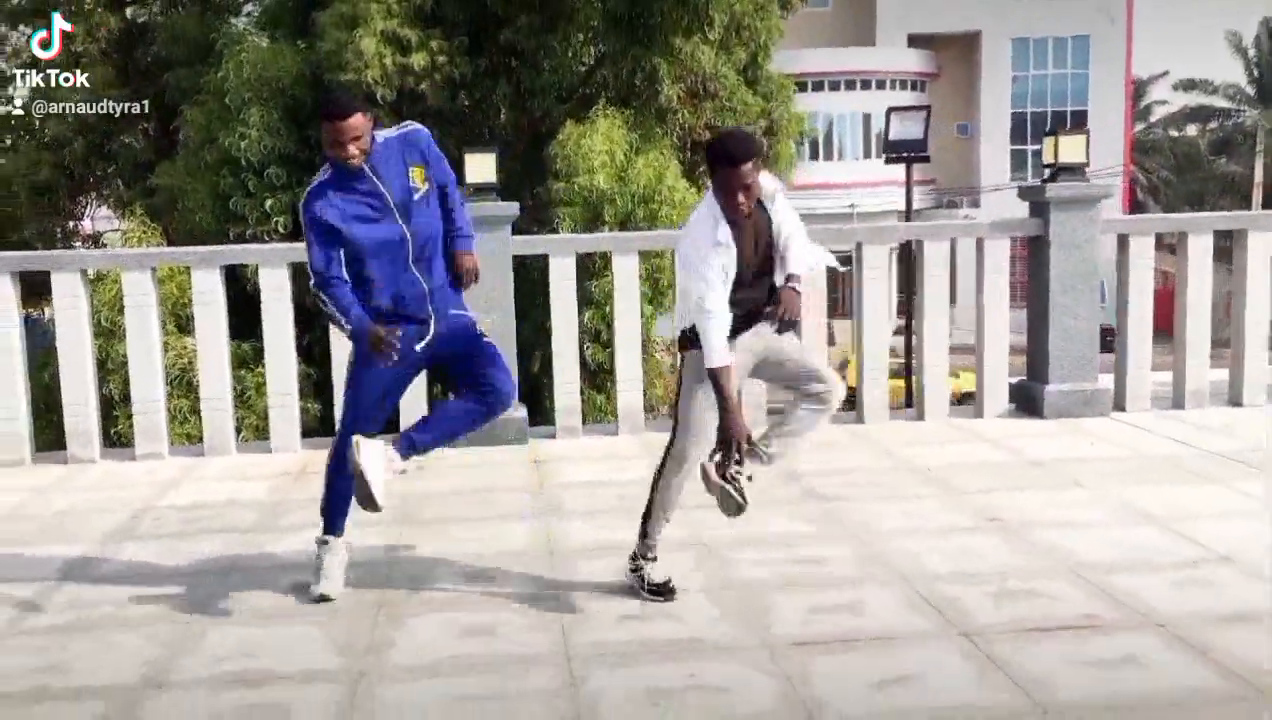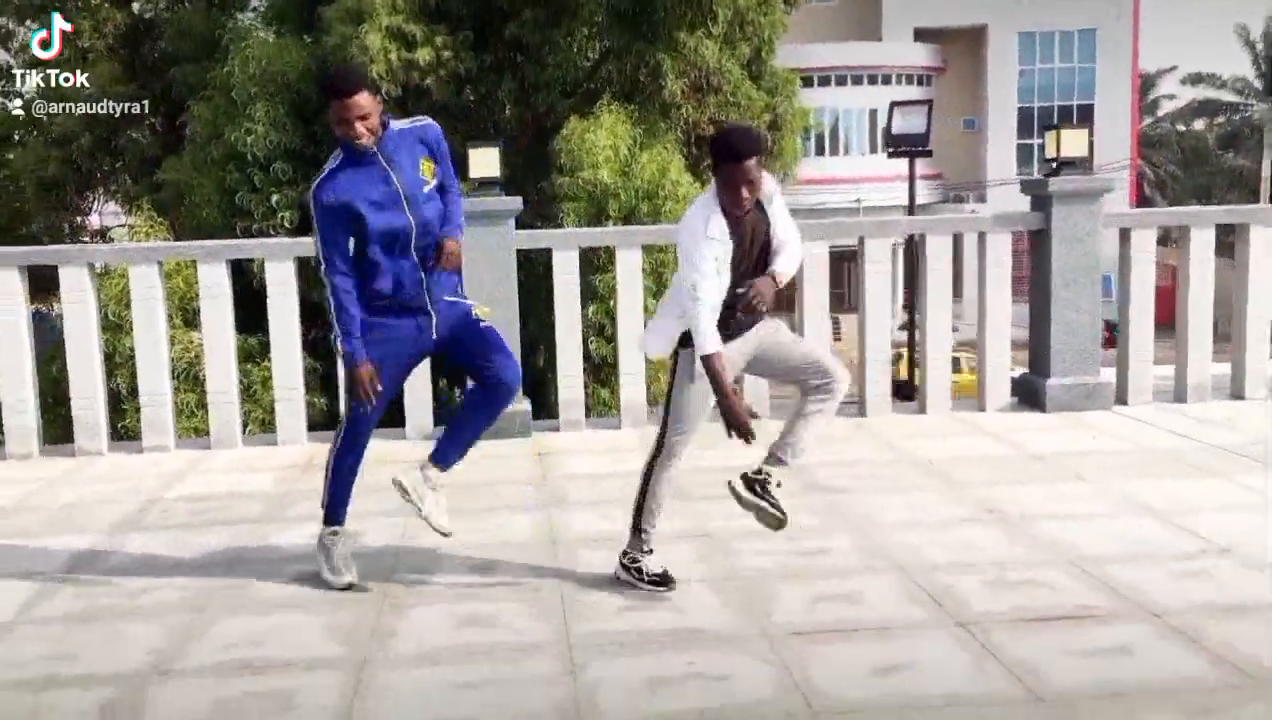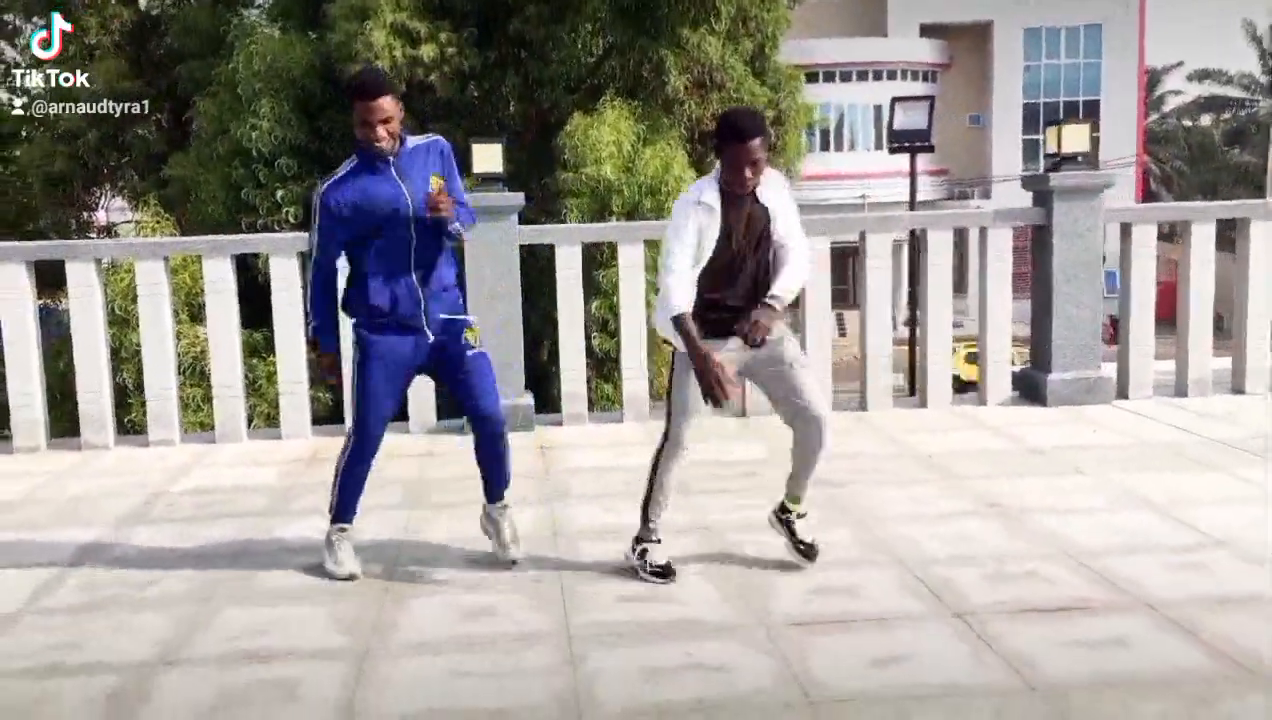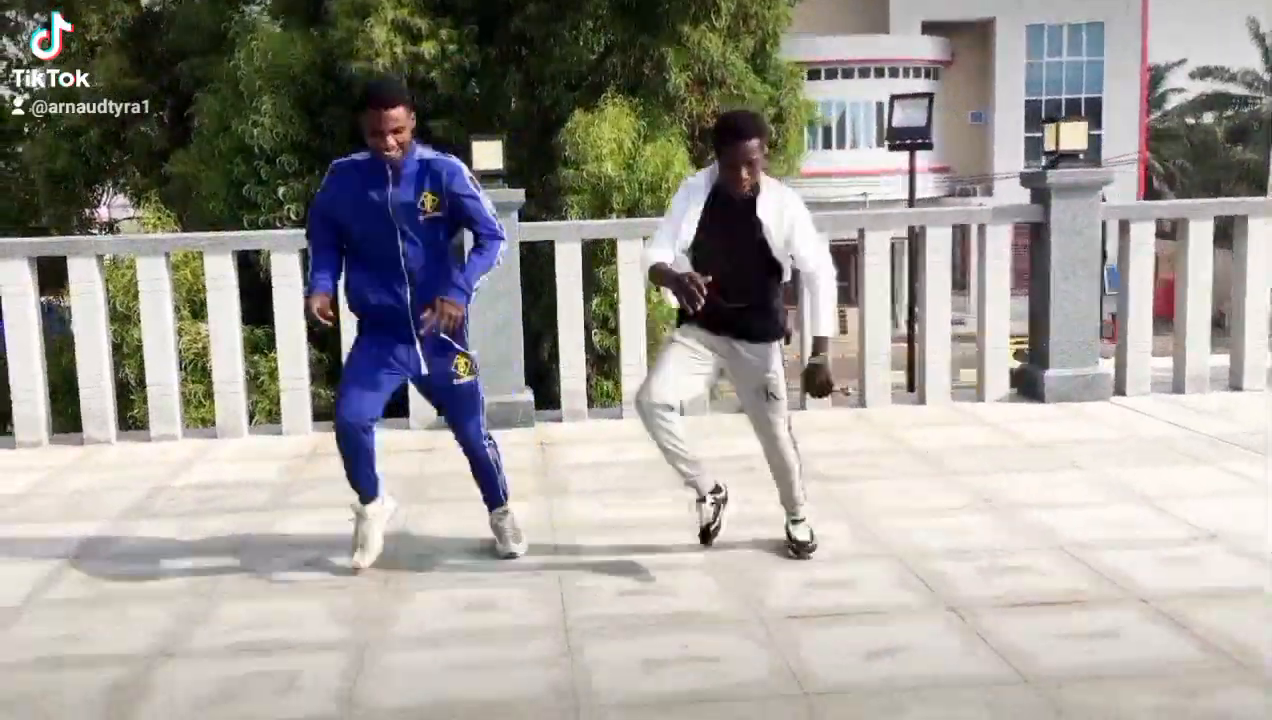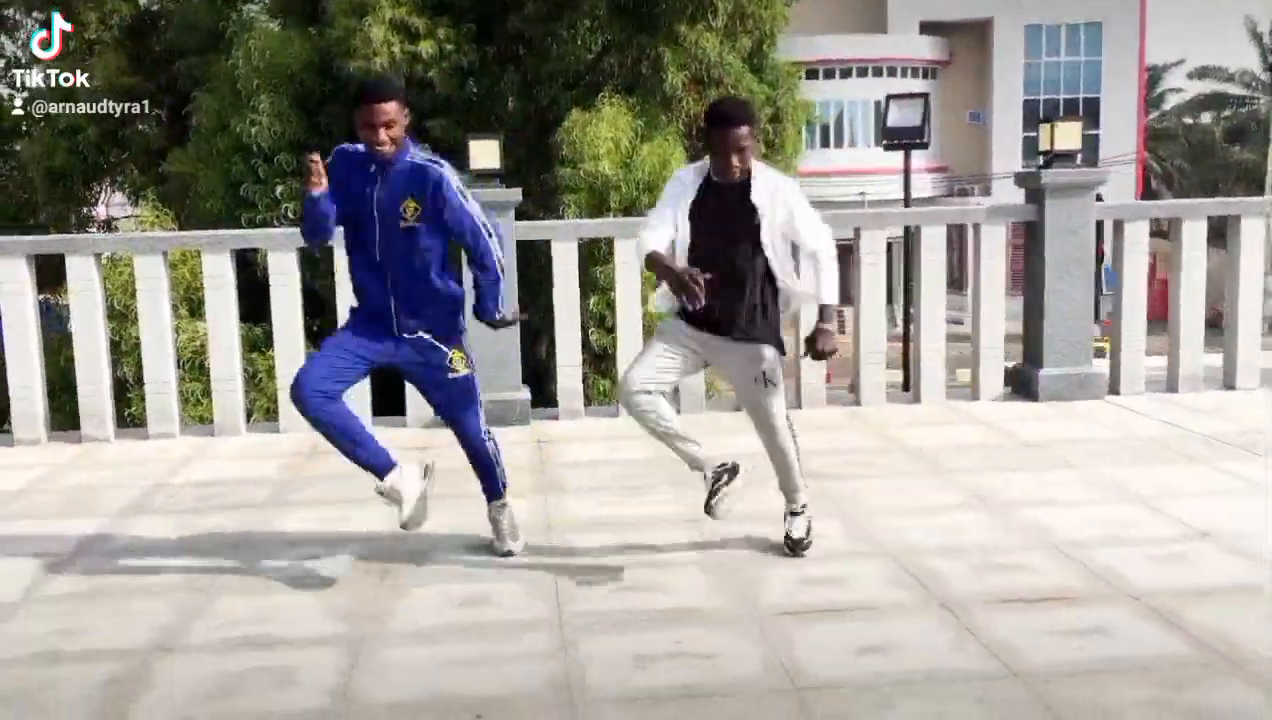
dt=0.1s
person 1, frame 1
left shoulder: (413, 140)
right shoulder: (320, 201)
left elbow: (449, 188)
right elbow: (327, 282)
left wrist: (463, 244)
right wrist: (364, 330)
left hip: (448, 318)
right hip: (384, 332)
left knee: (499, 390)
right knee: (351, 440)
left ankle: (390, 456)
right ankle: (331, 546)
person 1, frame 2
left shoulder: (423, 134)
right shoulder: (330, 188)
right elbow: (335, 275)
left wrist: (451, 234)
right wrist: (352, 356)
left hip: (446, 302)
right hip: (387, 320)
left knee: (505, 376)
right knee: (356, 427)
left ankle: (430, 474)
right ankle: (333, 535)
person 1, frame 3
left shoulder: (434, 151)
right shoulder: (338, 192)
left elbow: (465, 217)
right elbow: (324, 267)
left wrist: (451, 218)
right wrist: (323, 339)
left hip: (446, 317)
right hip: (385, 331)
left knee: (489, 416)
right knee: (366, 435)
left ankle: (496, 510)
right ankle: (339, 532)
person 1, frame 4
left shoulder: (446, 172)
right shoulder: (344, 177)
left elbow: (492, 239)
right elbow: (323, 245)
left wrist: (461, 294)
right wrist: (319, 285)
left hip: (441, 334)
right hip: (381, 334)
left knee: (473, 437)
right knee: (352, 424)
left ankle: (500, 515)
right ankle: (371, 506)
person 1, frame 5
left shoulder: (434, 176)
right shoulder: (343, 165)
left elbow: (482, 240)
right elbow: (316, 235)
left wrist: (490, 310)
right wrist: (316, 194)
left hip: (435, 327)
right hip: (371, 325)
left knee: (470, 430)
right knee: (309, 389)
left ankle: (498, 507)
right ankle: (397, 477)
person 2, frame 1
left shoulder: (772, 193)
right shoulder: (703, 236)
left elbow: (795, 243)
right elbow: (711, 324)
left wrist: (793, 287)
right wrist: (730, 413)
left hip: (762, 327)
right hip: (712, 340)
left knee: (826, 388)
right knee: (687, 449)
left ankle: (737, 465)
right ankle: (645, 557)
person 2, frame 2
left shoulder: (767, 194)
right shoulder: (701, 227)
left elbow: (789, 246)
right elbow: (699, 318)
left wrist: (772, 279)
right wrist: (727, 397)
left hip: (754, 325)
right hip: (705, 338)
left knee: (832, 378)
right knee: (673, 443)
left ankle: (764, 477)
right ankle: (637, 551)
person 2, frame 3
left shoulder: (776, 190)
right shoulder: (694, 205)
left elbow: (796, 257)
right elbow: (674, 283)
left wrist: (772, 309)
right wrist: (701, 356)
left hip: (760, 325)
right hip: (705, 331)
left knee: (814, 417)
right knee: (678, 437)
left ankle: (792, 510)
right ankle: (646, 539)
person 2, frame 4
left shoulder: (782, 203)
right shoulder: (694, 192)
left elbow: (819, 271)
right elbow: (655, 254)
left wrist: (820, 354)
right wrist: (676, 279)
left hip: (759, 336)
right hip: (701, 328)
left knee: (776, 435)
right knee: (653, 401)
left ankle: (797, 518)
right ankle: (705, 491)
person 2, frame 5
left shoulder: (778, 188)
right shoulder: (685, 184)
left elbow: (820, 246)
right elbow: (651, 242)
left wrist: (826, 322)
right wrist: (671, 273)
left hip: (753, 329)
right hip: (691, 324)
left knee: (773, 425)
right knee: (634, 388)
left ankle: (796, 510)
right ankle: (712, 469)
